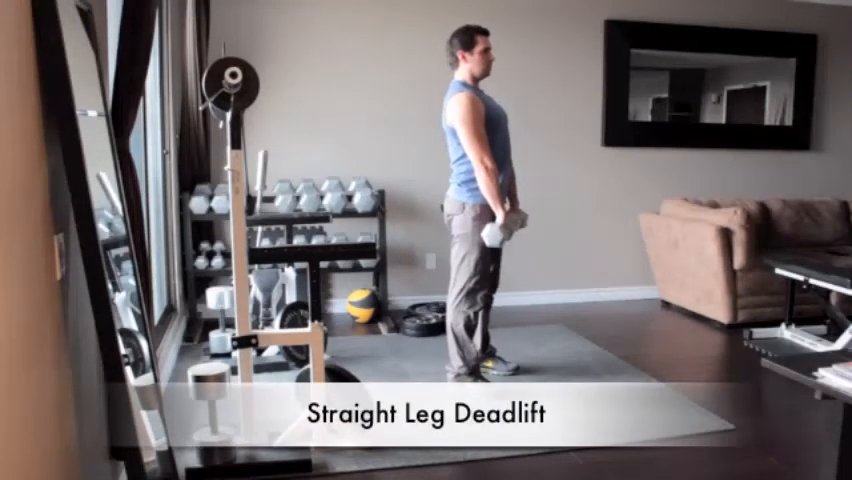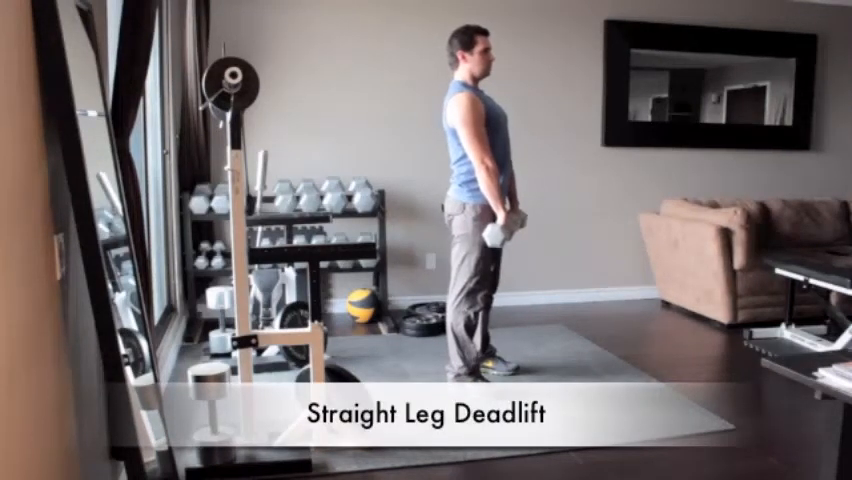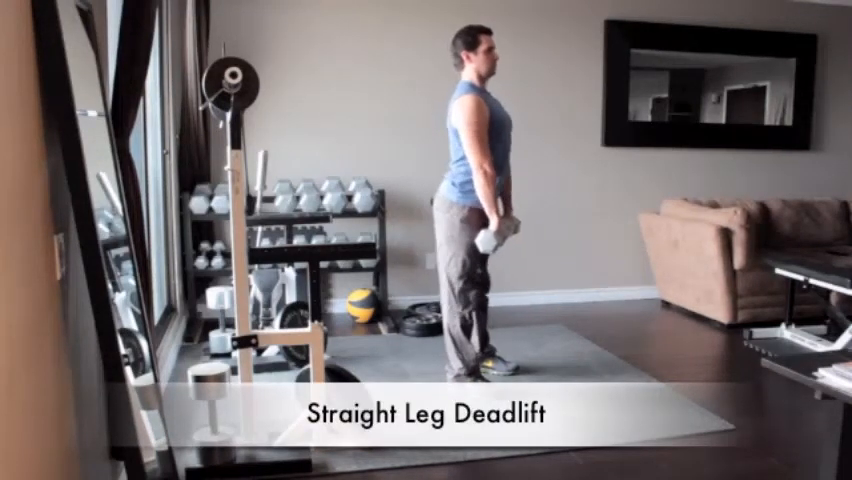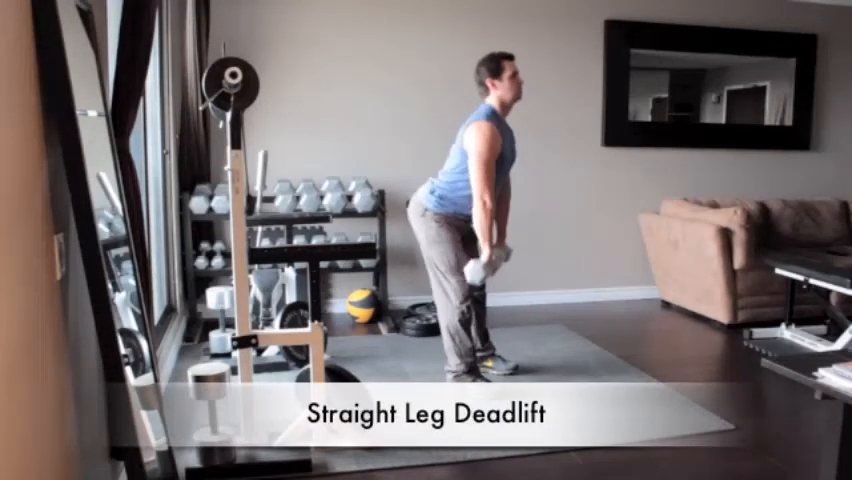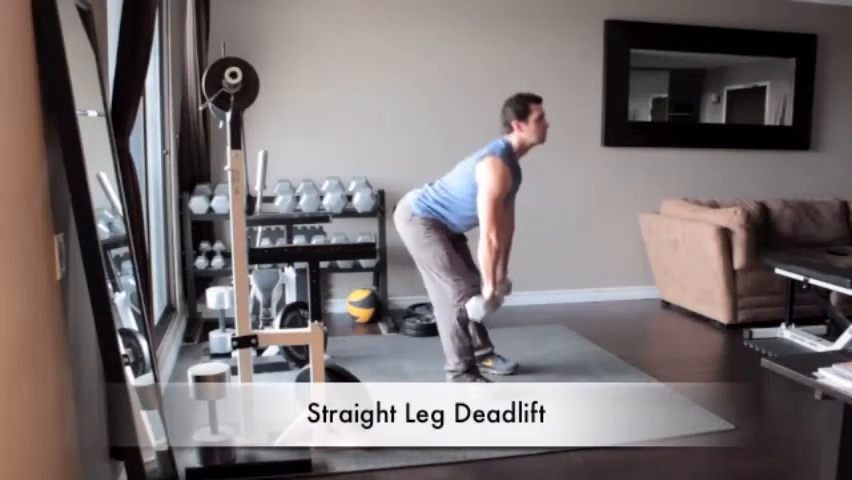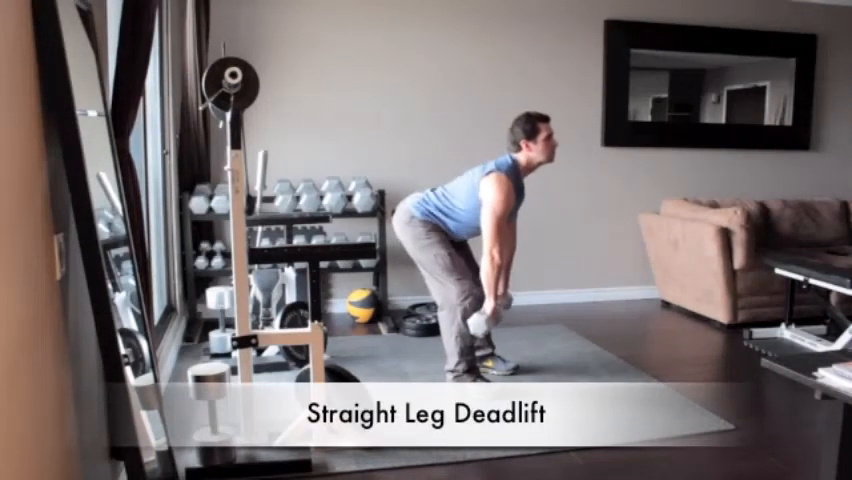
dt=0.4s
person 1, frame 1
left shoulder: (478, 96)
right shoulder: (463, 99)
left elbow: (502, 159)
right elbow: (482, 164)
left wrist: (513, 204)
right wrist: (500, 211)
left hip: (485, 204)
right hip: (472, 206)
left knee: (484, 287)
right knee: (467, 290)
left ankle: (482, 353)
right ankle: (462, 372)
person 1, frame 2
left shoulder: (477, 96)
right shoulder: (463, 99)
left elbow: (502, 159)
right elbow: (483, 164)
left wrist: (513, 204)
right wrist: (501, 211)
left hip: (486, 204)
right hip: (473, 207)
left knee: (484, 287)
right knee: (467, 291)
left ankle: (482, 353)
right ankle: (462, 372)
person 1, frame 3
left shoulder: (483, 97)
right shoulder: (469, 101)
left elbow: (500, 163)
right elbow: (482, 168)
left wrist: (507, 210)
right wrist: (494, 218)
left hip: (476, 207)
right hip: (460, 207)
left knee: (478, 287)
right knee: (460, 290)
left ankle: (481, 354)
right ankle: (462, 373)
person 1, frame 4
left shoulder: (501, 126)
right shoulder: (484, 128)
left elbow: (503, 187)
right elbow: (482, 198)
left wrist: (501, 238)
right wrist: (486, 248)
left hip: (456, 215)
right hip: (433, 213)
left knee: (474, 285)
right knee: (456, 291)
left ankle: (482, 354)
right ankle: (461, 372)
person 1, frame 5
left shoulder: (510, 160)
right shoulder: (496, 165)
left elbow: (506, 222)
right elbow: (489, 236)
left wrist: (502, 273)
right wrist: (490, 284)
left hip: (442, 221)
right hip: (418, 218)
left knee: (472, 287)
right knee: (455, 292)
left ankle: (481, 354)
right ankle: (460, 373)
person 1, frame 6
left shoulder: (514, 177)
right shoulder: (500, 182)
left elbow: (508, 235)
right elbow: (492, 251)
left wrist: (502, 287)
right wrist: (491, 299)
left hip: (440, 225)
right hip: (416, 222)
left knee: (475, 286)
right knee: (460, 293)
left ankle: (483, 355)
right ankle: (461, 373)
